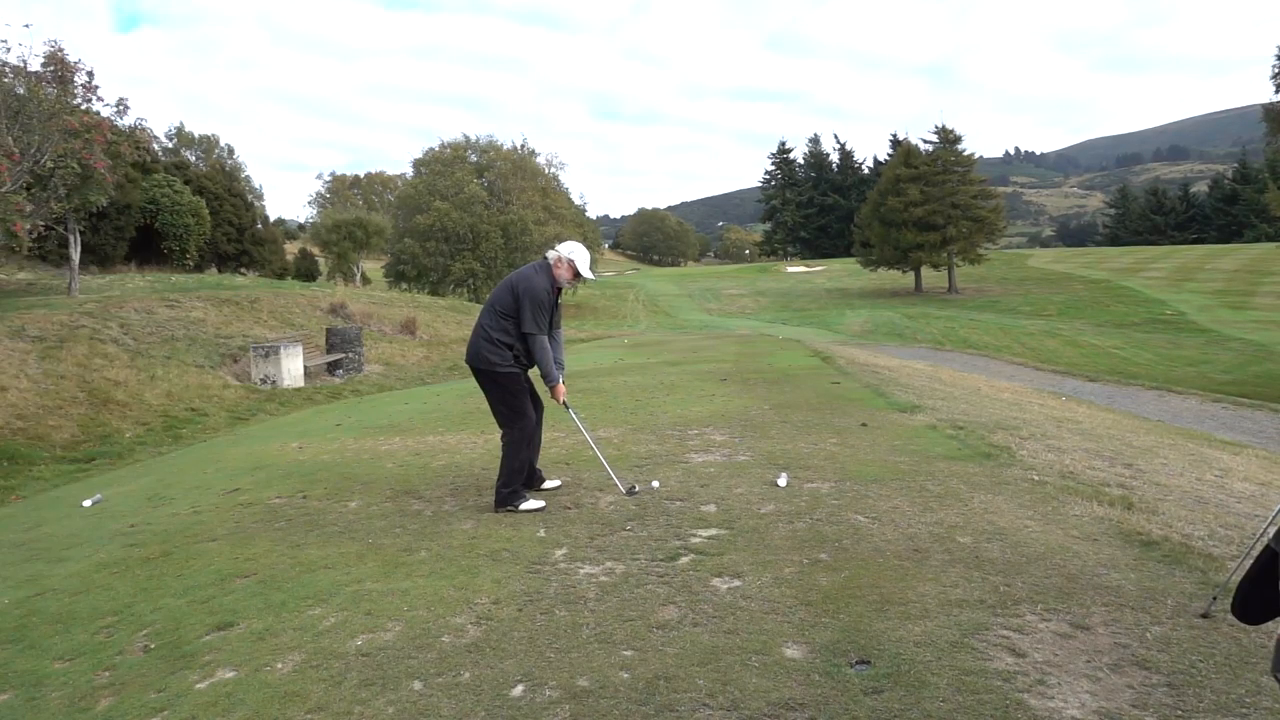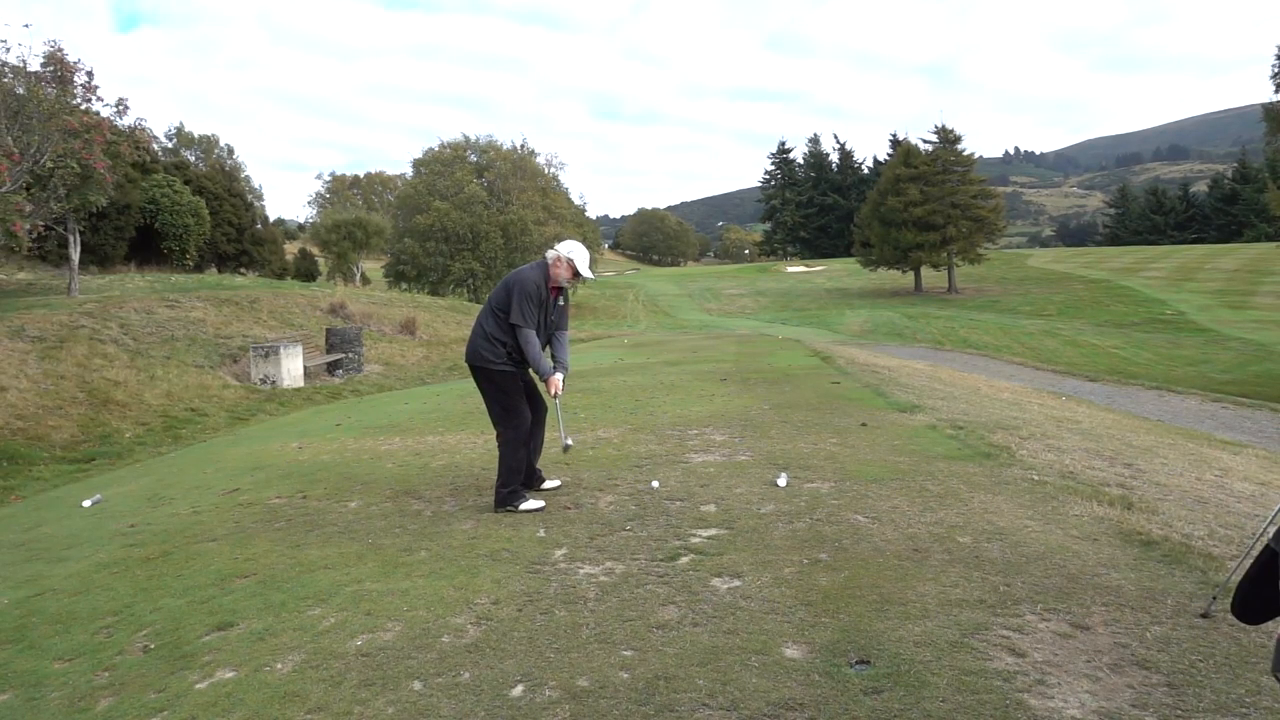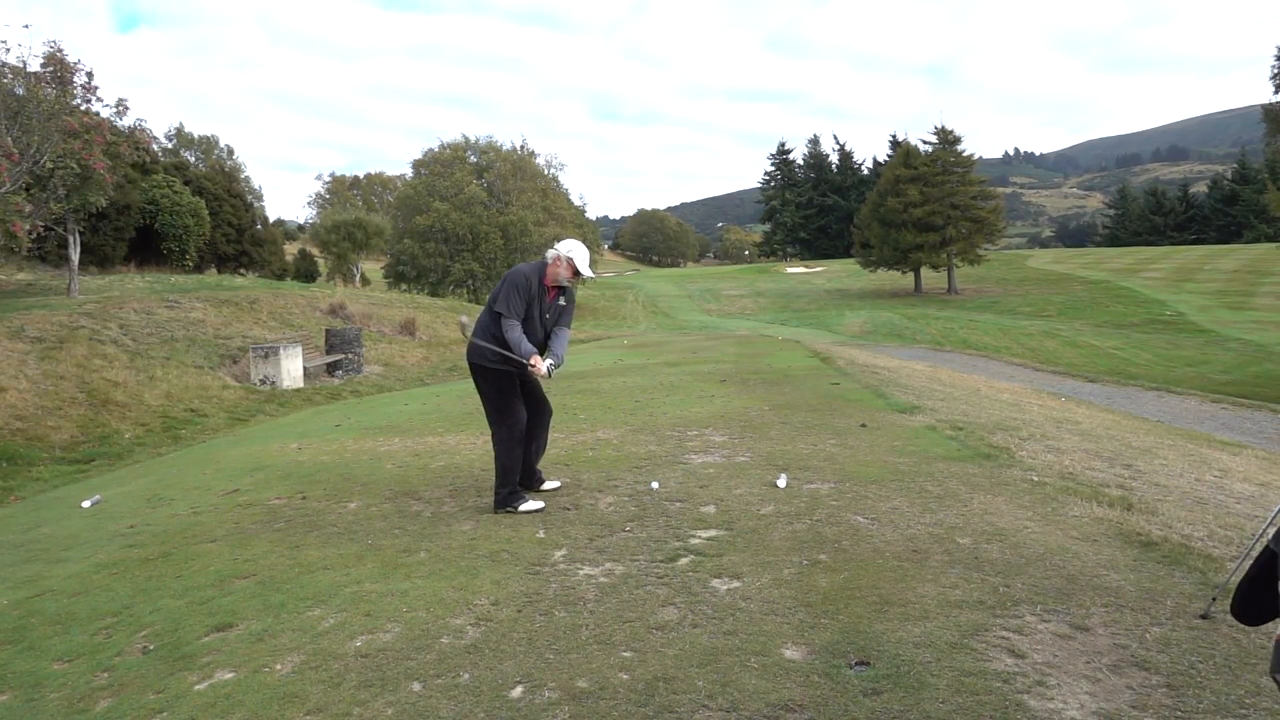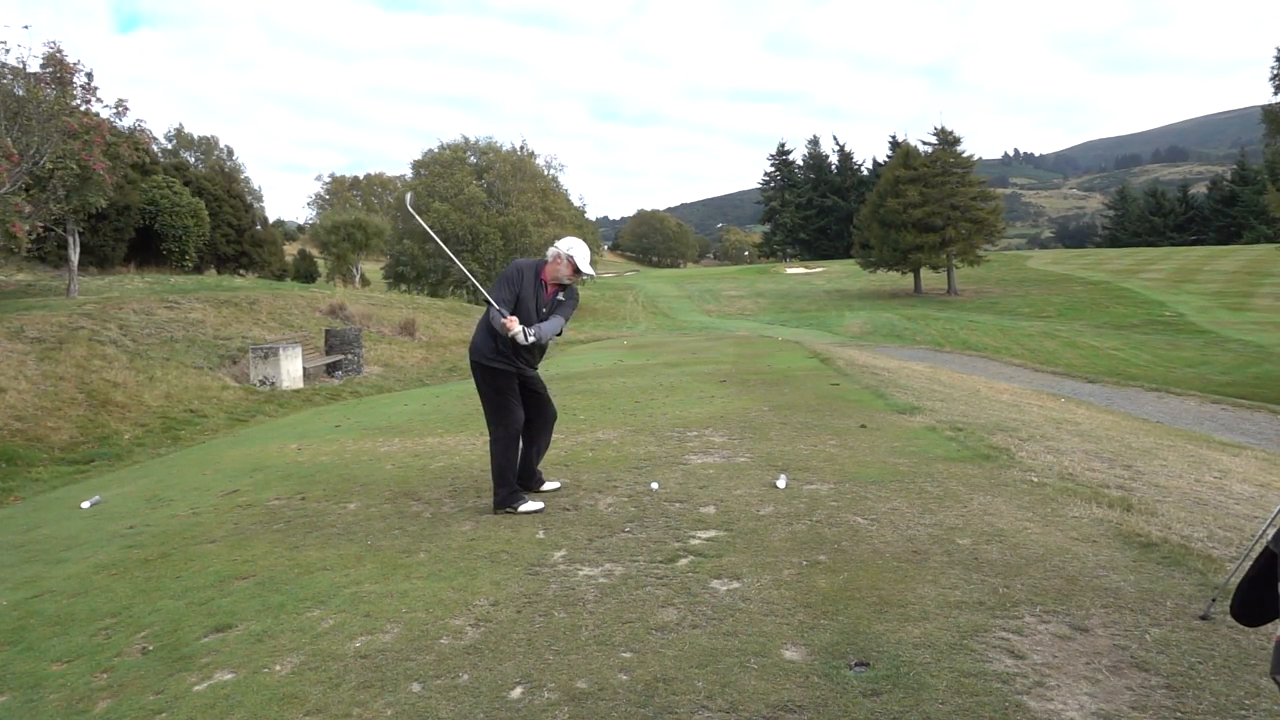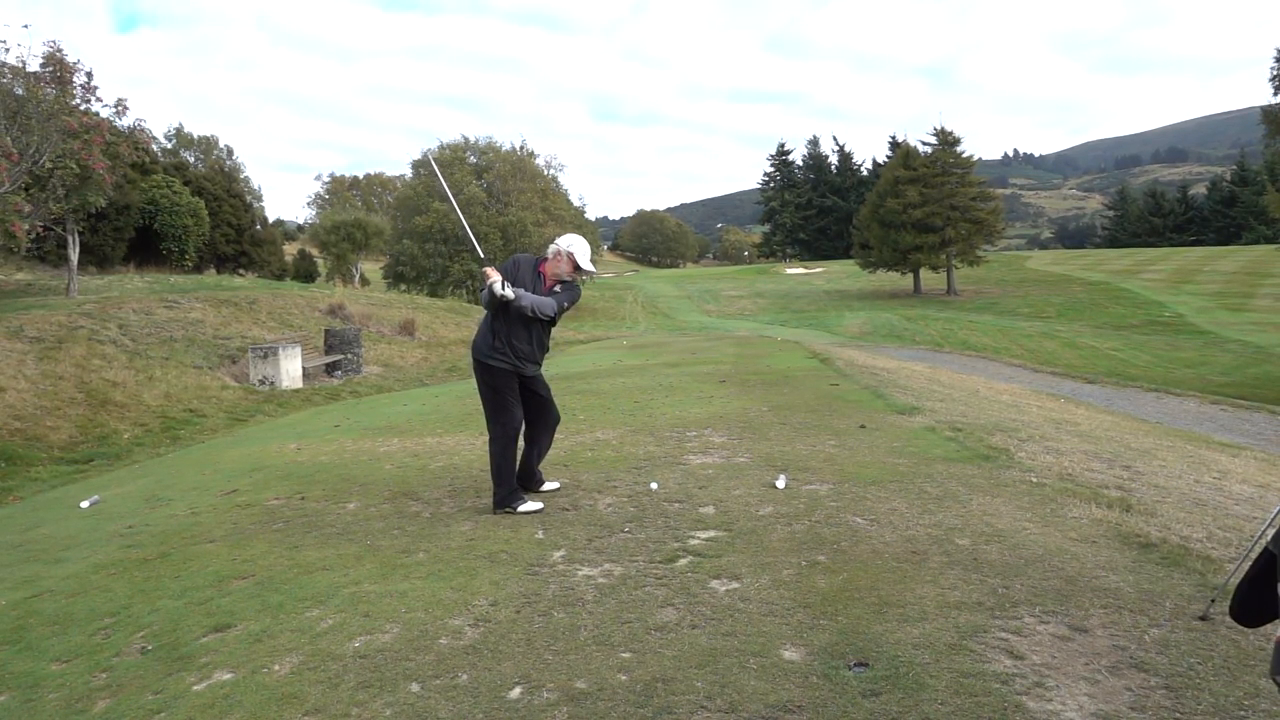
dt=1s
person 1, frame 1
left shoulder: (550, 283)
right shoulder: (535, 284)
left elbow: (553, 332)
right elbow: (537, 339)
left wrist: (558, 374)
right wrist: (553, 381)
left hip: (506, 357)
right hip: (494, 358)
left knee: (533, 411)
right knee: (520, 422)
left ankle: (529, 477)
right ankle: (508, 495)
person 1, frame 2
left shoulder: (559, 288)
right shoulder: (528, 281)
left elbow: (559, 332)
right elbow: (526, 334)
left wrist: (560, 371)
right wrist: (546, 374)
left hip: (511, 358)
right hip: (491, 357)
left knee: (536, 411)
right knee: (516, 422)
left ankle: (528, 477)
right ankle: (508, 495)
person 1, frame 3
left shoulder: (566, 293)
right shoulder: (522, 276)
left elbow: (561, 331)
right elbow: (510, 324)
left wrist: (551, 361)
right wrist: (531, 355)
left hip: (518, 362)
right hip: (490, 357)
left knee: (540, 413)
right knee: (511, 422)
left ankle: (528, 477)
right ankle: (507, 496)
person 1, frame 4
left shoulder: (569, 294)
right shoulder: (520, 271)
left elbow: (554, 324)
right elbow: (496, 311)
left wrist: (529, 334)
right wrist: (510, 328)
left hip: (524, 363)
right hip: (492, 357)
left knee: (543, 416)
right knee: (509, 423)
left ankle: (528, 478)
right ankle: (507, 497)
person 1, frame 5
left shoulder: (570, 289)
right shoulder: (519, 265)
left elbow: (545, 307)
right elbow: (488, 301)
left wrist: (508, 291)
right wrist: (494, 290)
left hip: (528, 364)
right hip: (494, 357)
left knee: (546, 417)
right knee: (507, 423)
left ankle: (528, 478)
right ankle: (506, 497)
